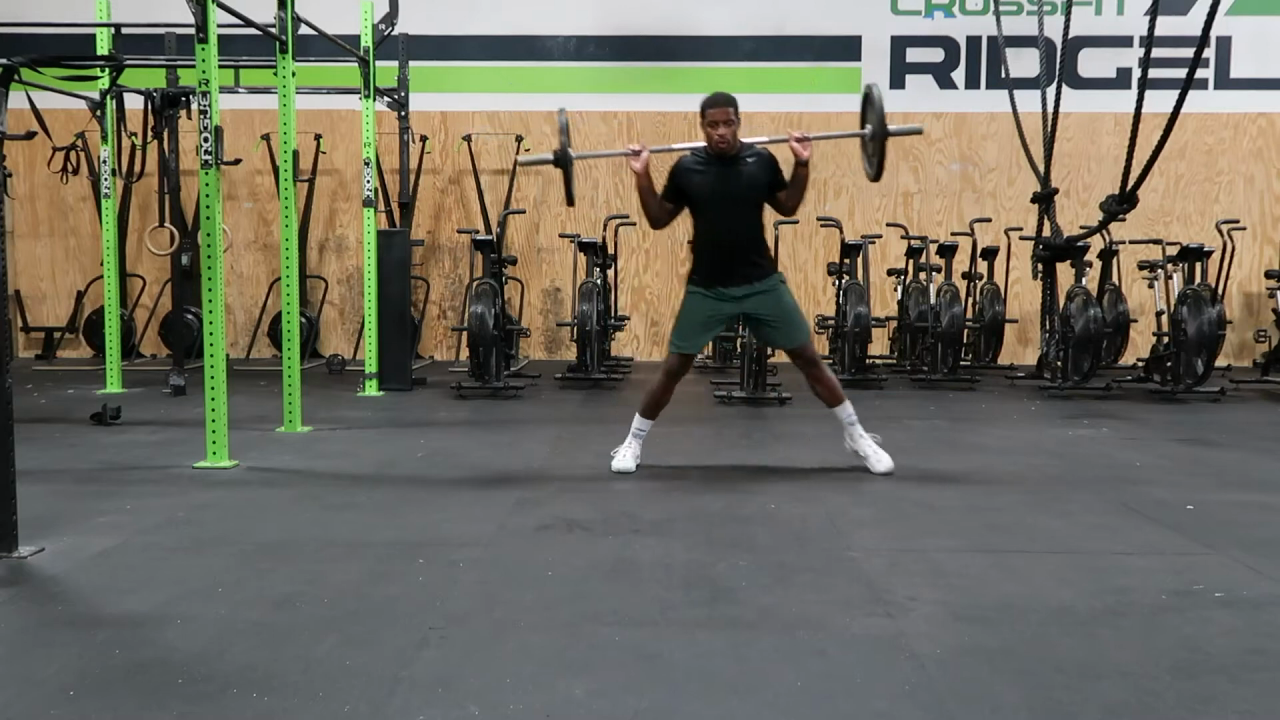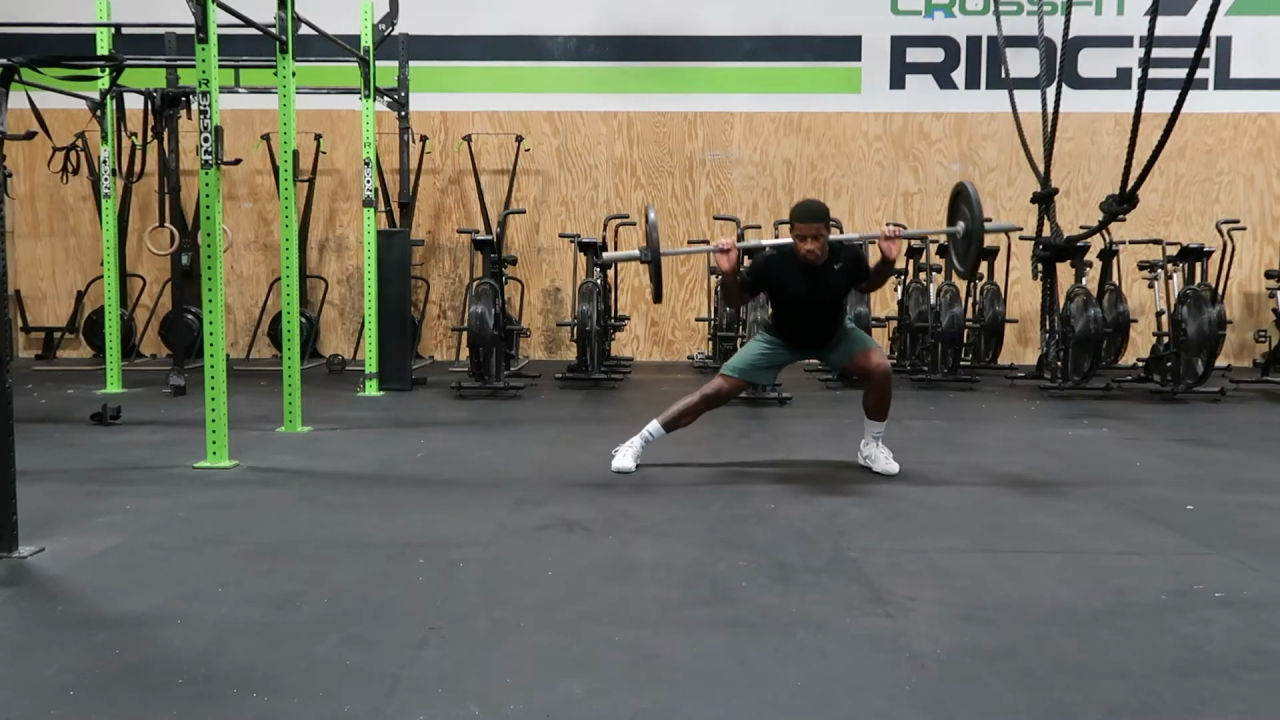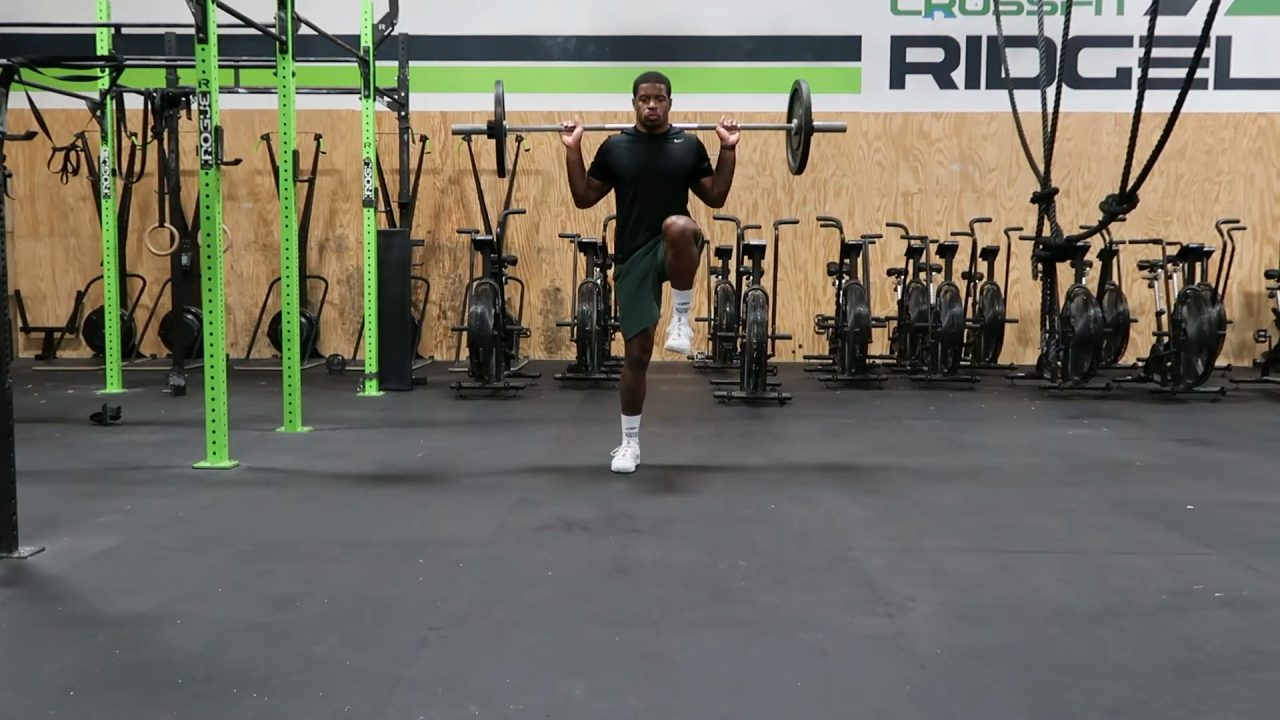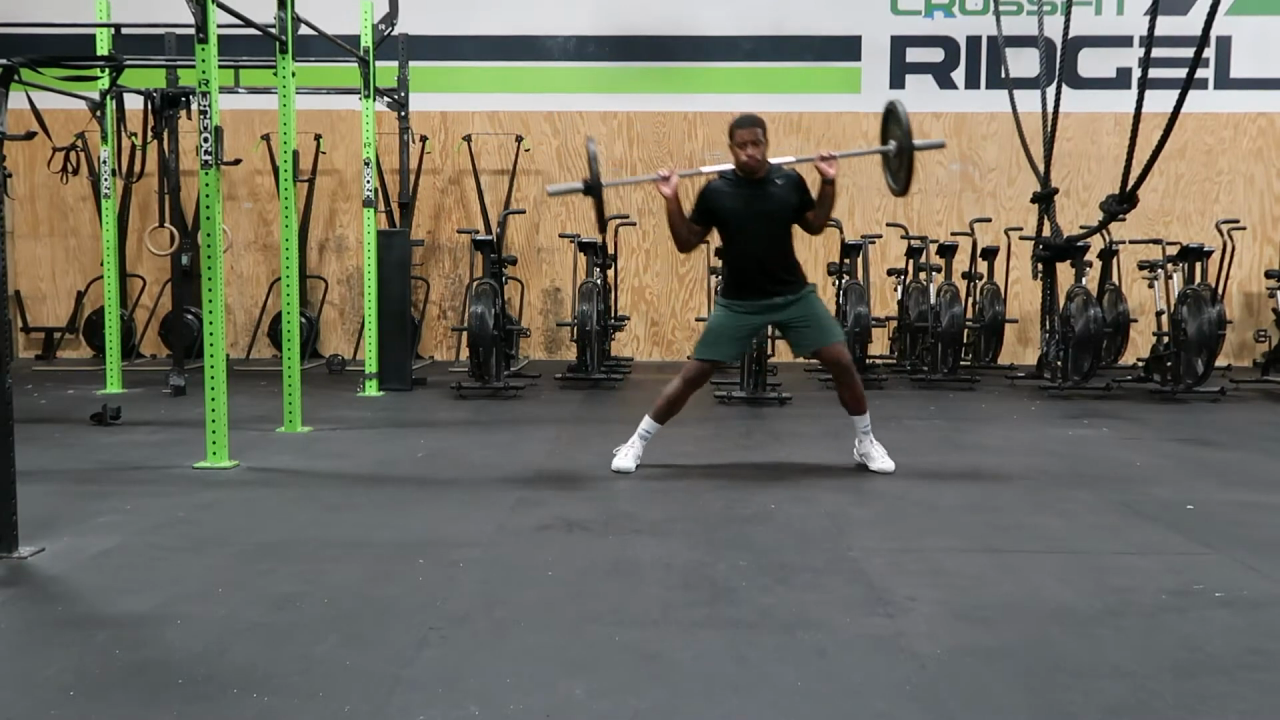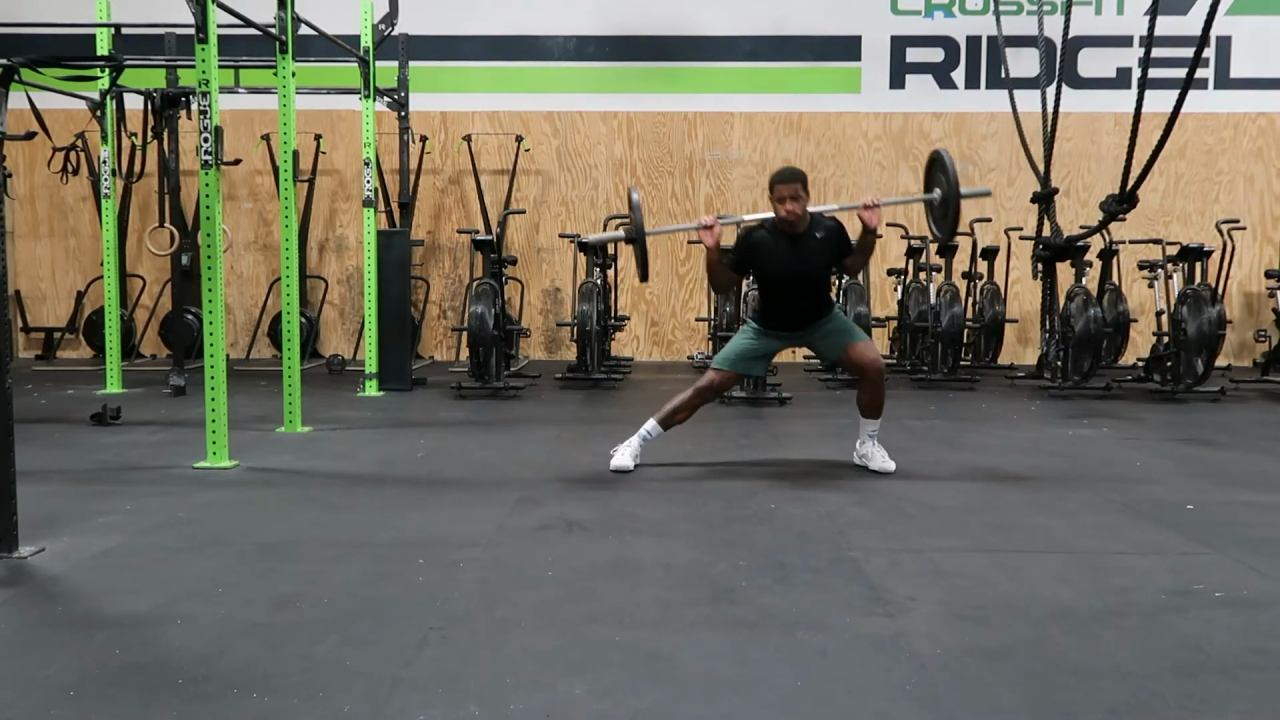
dt=1s
person 1, frame 1
left shoulder: (761, 160)
right shoulder: (686, 167)
left elbow: (787, 207)
right elbow: (658, 220)
left wrist: (801, 163)
right wrist: (642, 174)
left hip: (761, 281)
right hip: (707, 287)
left knee: (807, 356)
right knee: (675, 366)
left ankle: (857, 436)
right ankle: (633, 443)
person 1, frame 2
left shoulder: (848, 256)
right shoulder: (771, 262)
left elbow: (868, 285)
right elbow: (736, 301)
left wrist: (888, 261)
right wrist: (729, 272)
left hip: (834, 334)
right hip: (780, 338)
left knee: (879, 368)
right knee: (715, 391)
left ankle: (872, 446)
right ankle: (637, 443)
person 1, frame 3
left shoulder: (688, 145)
right shoulder: (615, 147)
left elbow: (715, 198)
right elbow: (584, 198)
left wrist: (728, 148)
right wrist: (572, 149)
left hip: (674, 247)
right hip: (632, 257)
left knee: (679, 226)
right knee: (637, 353)
left ankle: (681, 319)
right ankle: (629, 442)
person 1, frame 4
left shoulder: (789, 181)
right shoulder: (716, 191)
left elbow: (815, 226)
right elbow: (685, 244)
left wrist: (828, 183)
right wrist: (671, 200)
left hip: (793, 293)
right hip: (738, 302)
left knee: (841, 363)
right knee: (695, 374)
left ankle: (866, 442)
right ankle: (636, 443)
person 1, frame 5
left shoulder: (829, 230)
right shoulder: (755, 238)
left elbow: (854, 267)
right elbow: (721, 287)
left wrist: (869, 230)
right wrist: (712, 250)
left hip: (822, 320)
right hip: (768, 327)
left knee: (872, 366)
right knee: (709, 385)
left ankle: (868, 445)
right ankle: (635, 442)
